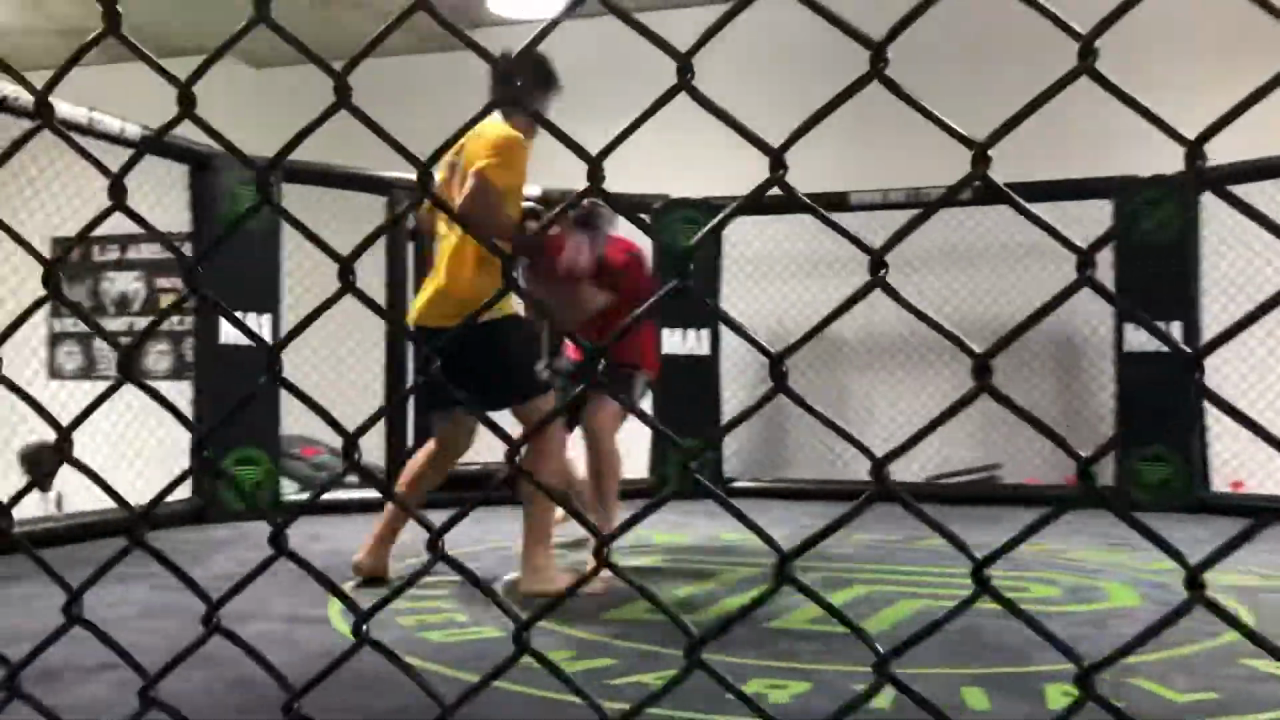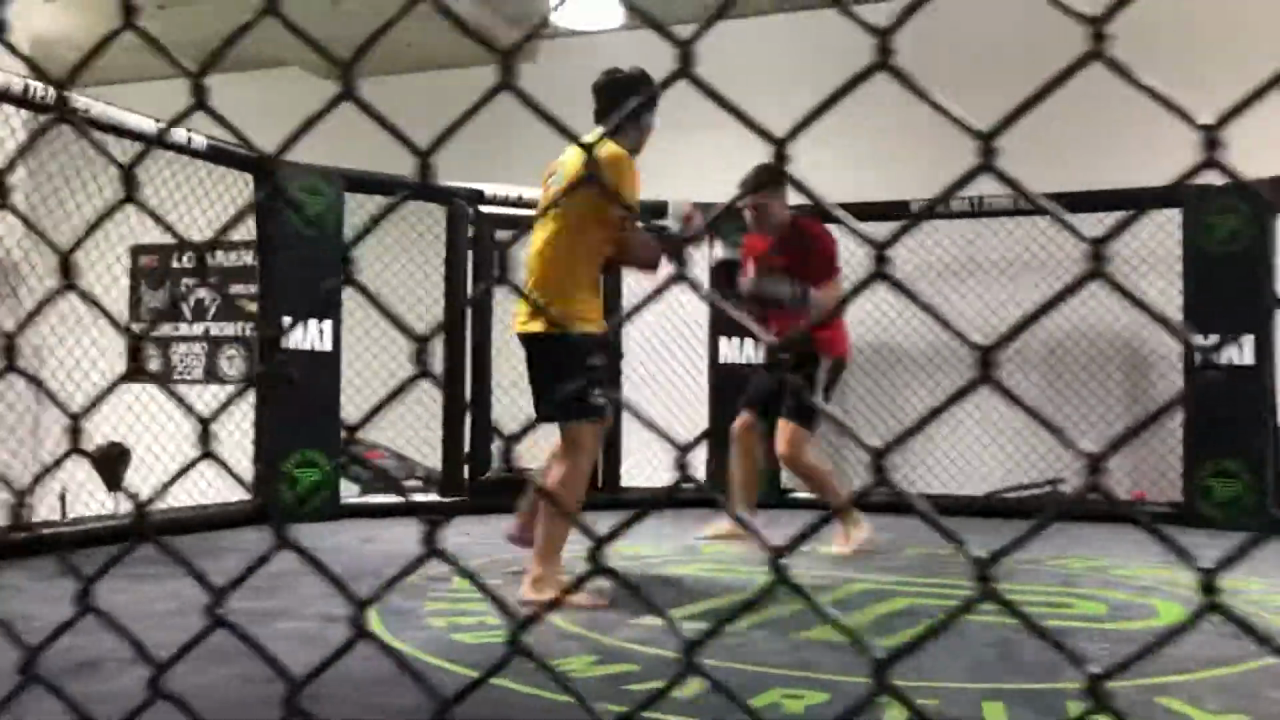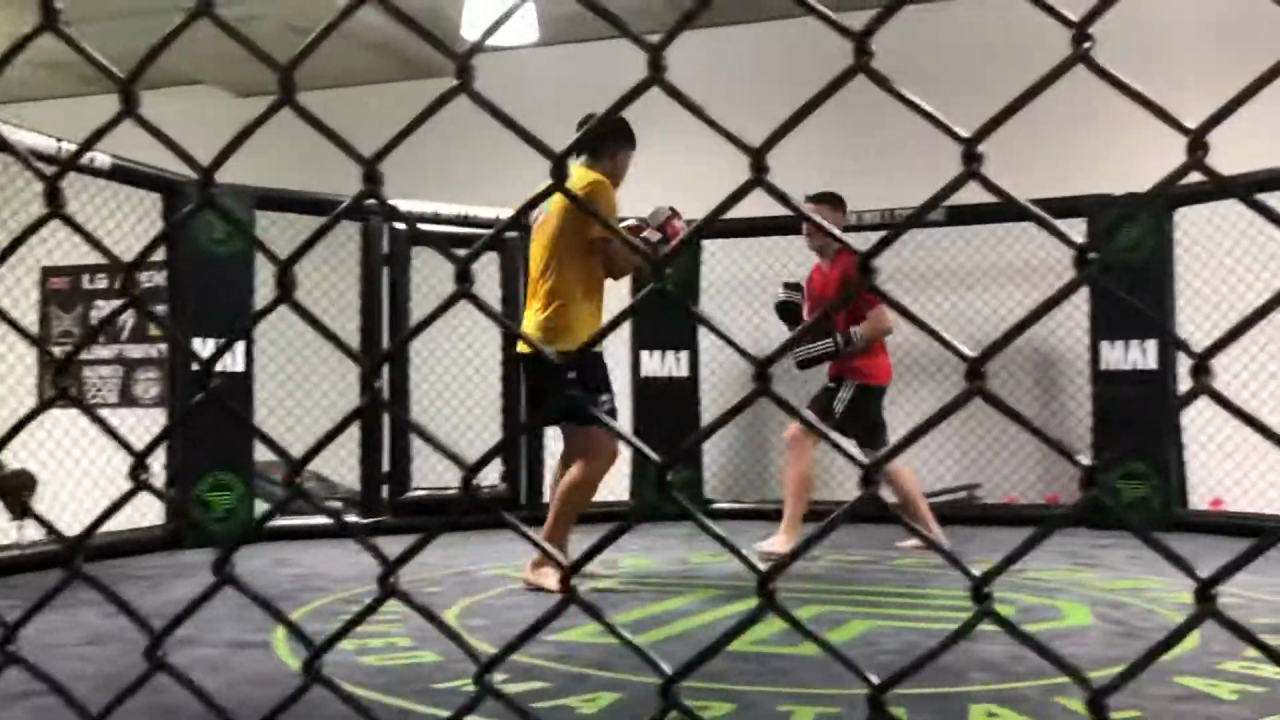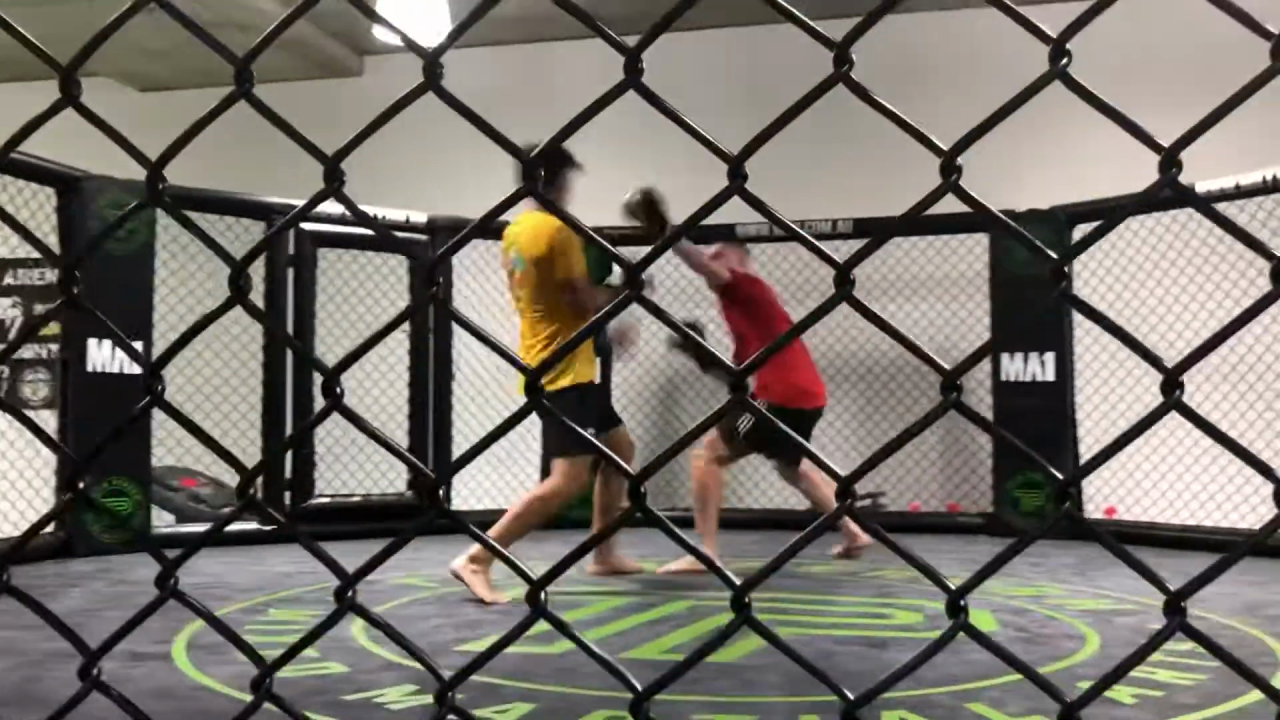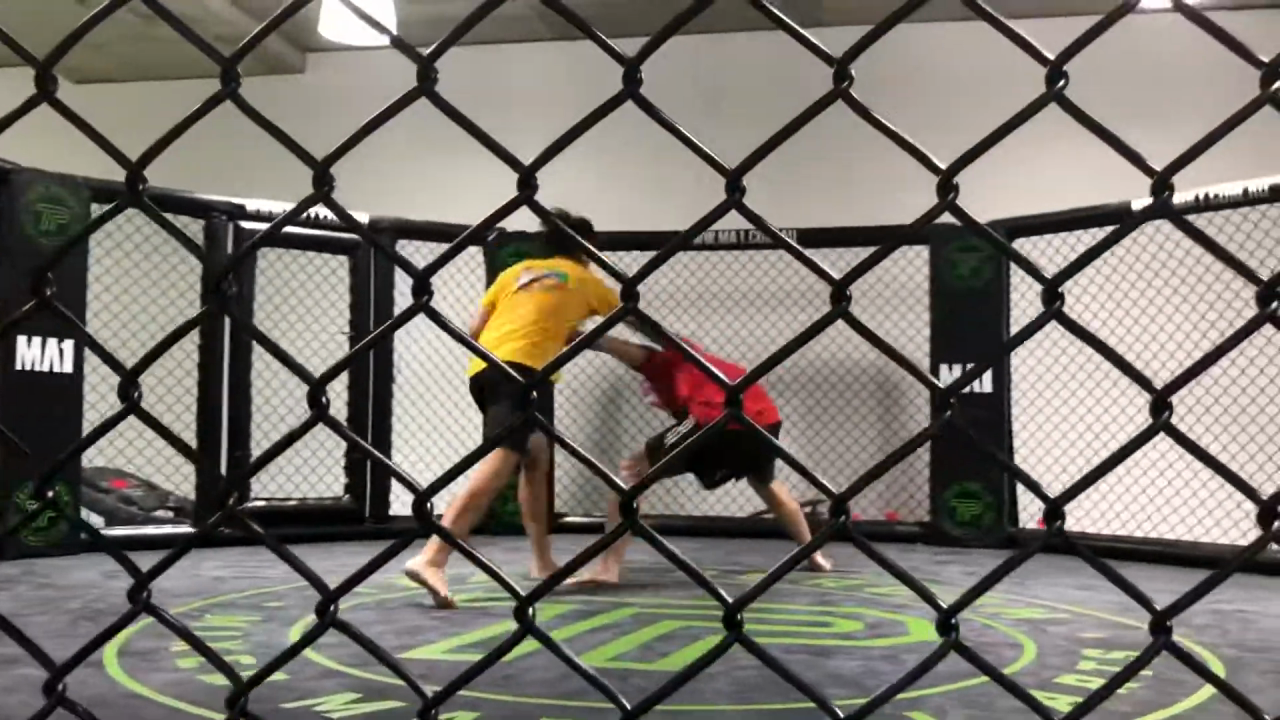
dt=0.5s
person 1, frame 1
left shoulder: (466, 142)
right shoulder: (507, 140)
left elbow: (428, 218)
right elbow: (478, 211)
right wrist: (538, 246)
left hip: (437, 311)
right hip: (480, 309)
left knee: (448, 440)
right knee: (547, 424)
left ankle: (374, 553)
right ankle: (538, 563)
person 1, frame 2
left shoulder: (577, 156)
right shoulder: (613, 161)
right elbow: (638, 252)
left wrist: (646, 245)
right wrist: (680, 239)
left hip: (546, 314)
right hip: (569, 319)
left knee: (582, 431)
right knee: (583, 441)
left ankle: (529, 520)
right ankle: (543, 577)
person 1, frame 3
left shoulder: (556, 188)
right shoulder: (594, 185)
right elbow: (618, 261)
left wrist: (634, 249)
left hip: (542, 336)
right hip: (567, 339)
left knee: (579, 444)
right knee: (598, 450)
left ankle: (559, 552)
right ankle: (544, 559)
person 1, frame 4
left shoulder: (516, 232)
right shoulder: (556, 230)
right elbow: (583, 301)
left wrist: (607, 333)
right wrist: (617, 293)
left hip: (565, 373)
right hip: (563, 374)
left knee: (620, 448)
right knee: (568, 479)
left ankle: (603, 553)
right ankle: (475, 561)
person 1, frame 5
left shoulder: (514, 271)
right shoulder: (587, 281)
left elbow: (474, 330)
left hip: (487, 368)
right hip: (521, 368)
left knee: (537, 456)
right knee: (499, 464)
left ankle: (542, 559)
right ankle: (429, 560)
person 2, frame 1
left shoulder: (623, 258)
right shoulder: (556, 247)
left hip: (627, 358)
right hip: (582, 355)
left knee: (598, 425)
left ankle: (603, 536)
right ankle: (582, 500)
person 2, frame 2
left shoulder: (812, 236)
right shoulder: (753, 243)
left elbow: (831, 301)
right elbow: (751, 303)
left wrist: (788, 293)
right wrist: (734, 282)
left hip: (819, 353)
right hip: (783, 351)
left knee: (790, 448)
right knee: (741, 430)
left ankle: (851, 521)
right ankle: (739, 517)
person 2, frame 3
left shoulder: (852, 266)
right shoulder: (816, 274)
left elbow: (883, 324)
right elbow: (810, 334)
left wrist: (836, 345)
right wrist: (791, 314)
left hip: (861, 374)
right hip: (853, 374)
left knee: (798, 436)
right knee: (879, 456)
left ankle: (788, 536)
right ankle: (930, 530)
person 2, frame 4
left shoulder: (746, 285)
right shoulder: (747, 301)
left elbow: (709, 269)
left wrist: (660, 225)
left hip: (783, 396)
right hip: (809, 397)
left knee: (708, 457)
right knee: (790, 466)
left ankle: (705, 552)
right ankle: (853, 533)
person 2, frame 5
left shoulder: (661, 362)
left hip: (719, 417)
right hip: (765, 415)
left knee: (632, 471)
right knee: (765, 484)
left ankle: (609, 567)
right ankle: (813, 555)
